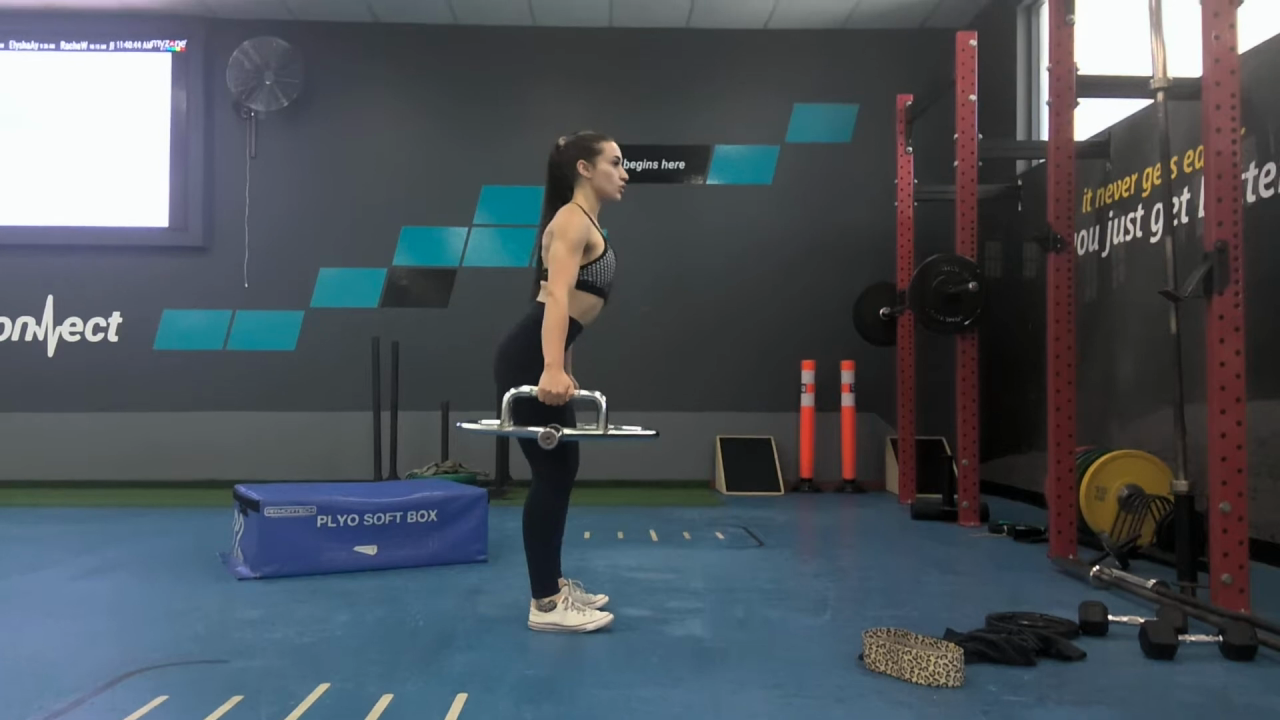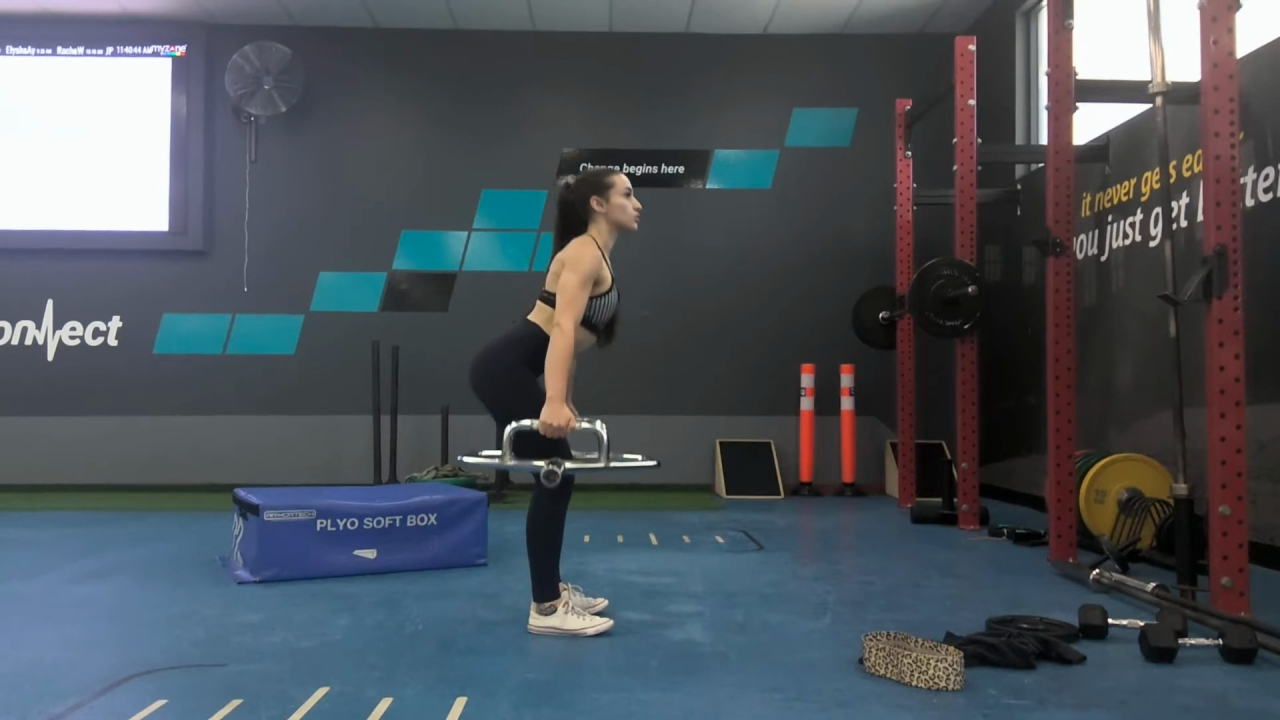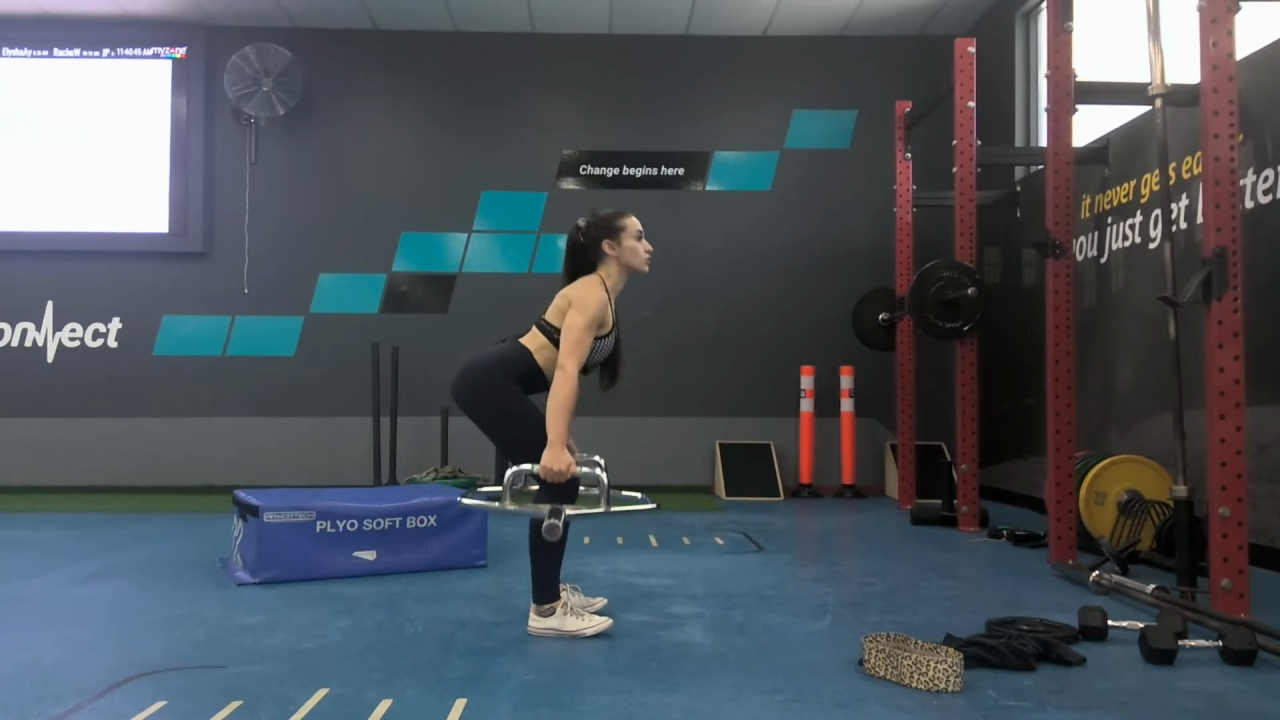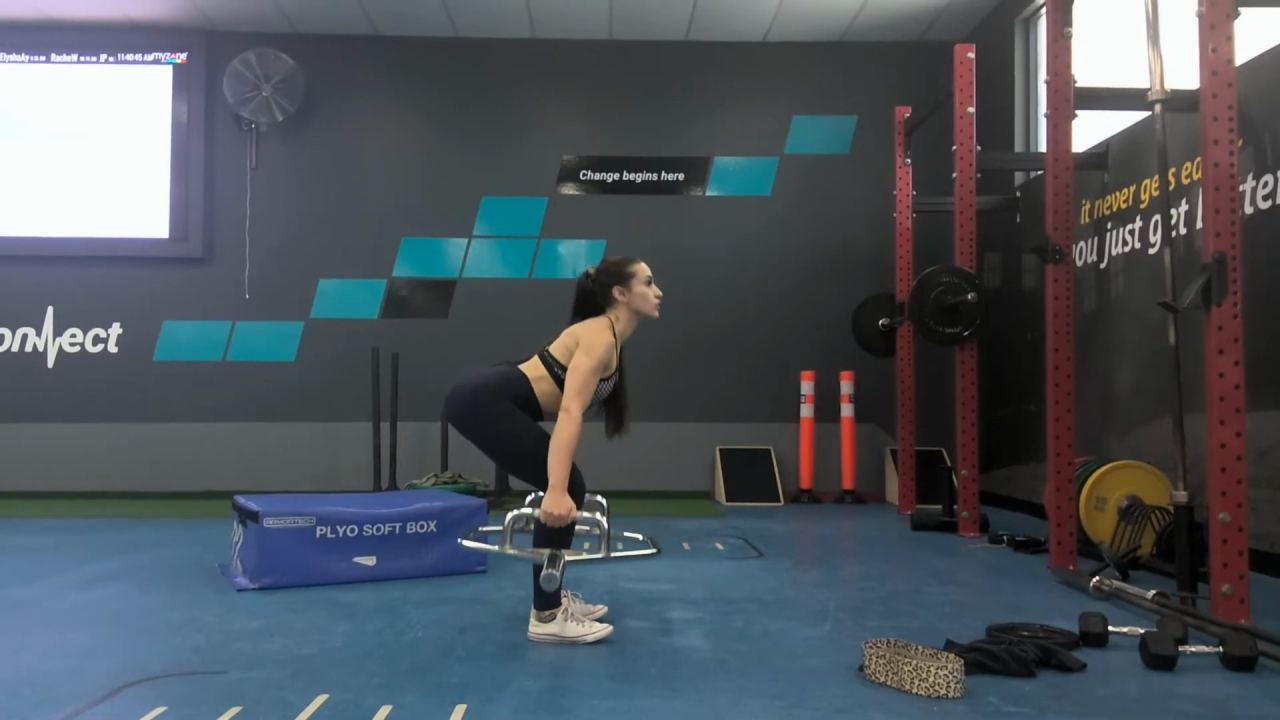
dt=0.4s
person 1, frame 1
left shoulder: (582, 222)
right shoulder: (572, 220)
right elbow: (556, 298)
left wrist: (559, 367)
right wrist: (553, 369)
left hip: (540, 355)
right hip: (530, 357)
left knee: (561, 469)
right knee: (552, 473)
left ankle: (553, 585)
right ankle: (546, 605)
person 1, frame 2
left shoulder: (595, 256)
right shoulder: (585, 253)
left elbow: (568, 333)
right elbow: (562, 329)
left wrist: (564, 400)
right wrist: (553, 403)
left hip: (514, 370)
right hip: (506, 369)
left knee: (557, 476)
right knee: (553, 479)
left ankle: (552, 589)
right ankle: (546, 609)
person 1, frame 3
left shoulder: (600, 295)
right shoulder: (592, 293)
left elbow: (565, 370)
right elbow: (565, 370)
left wrist: (561, 438)
right wrist: (554, 447)
left hip: (495, 382)
right hip: (488, 384)
left knee: (561, 481)
right knee: (558, 481)
left ankle: (551, 590)
right ankle: (546, 610)
person 1, frame 4
left shoulder: (605, 337)
right shoulder: (600, 337)
left elbow: (569, 410)
right elbow: (569, 413)
left wrist: (561, 484)
right wrist: (556, 492)
left hip: (487, 401)
right hip: (482, 403)
left knee: (568, 487)
right knee: (566, 495)
left ankle: (552, 596)
right ankle: (547, 615)
